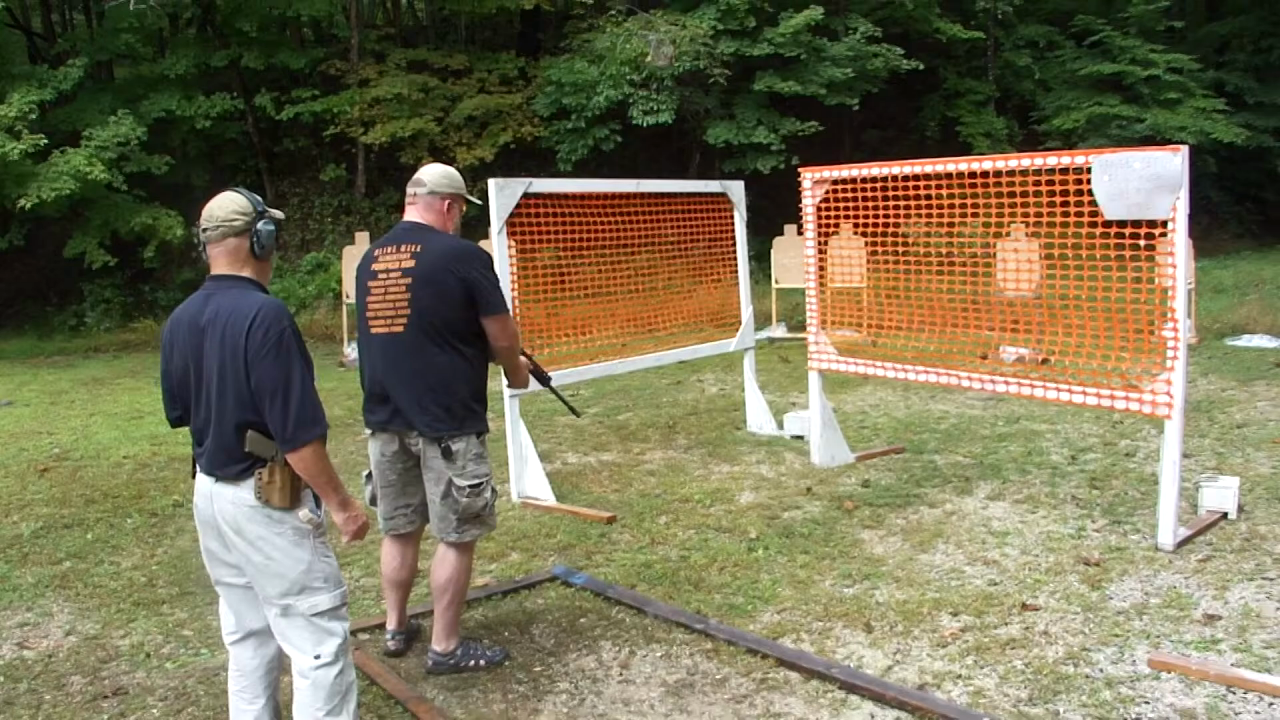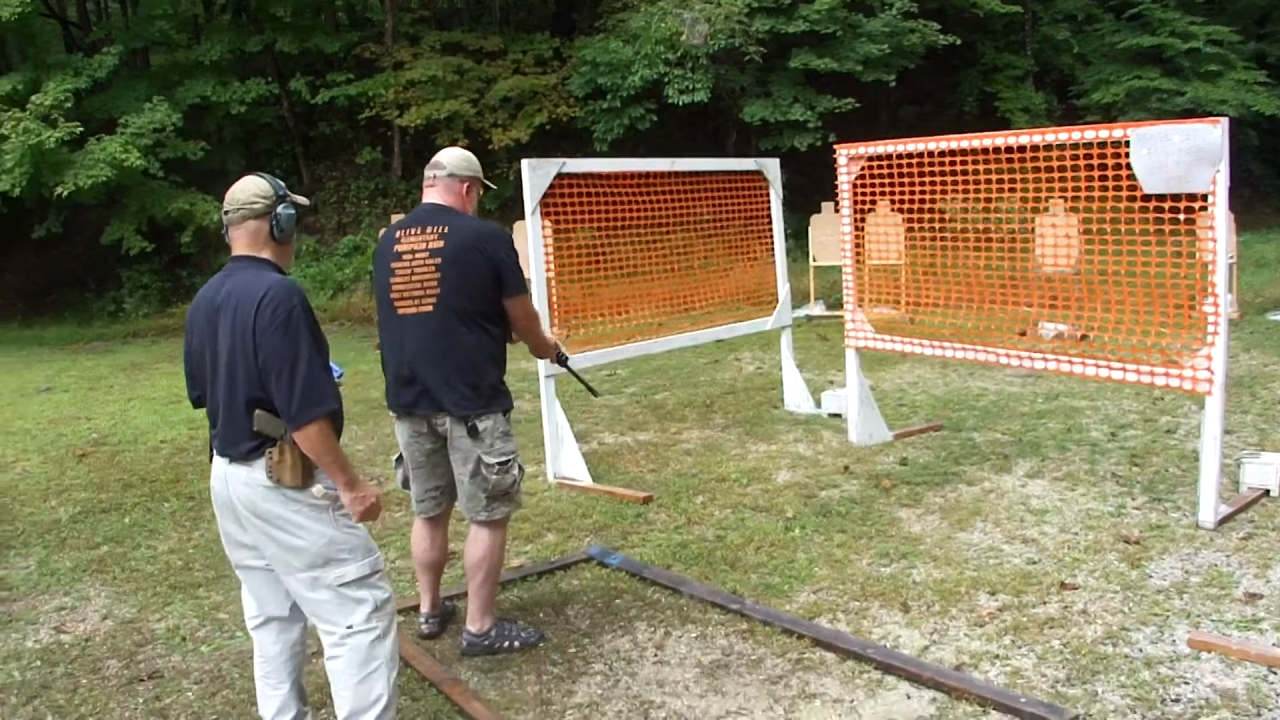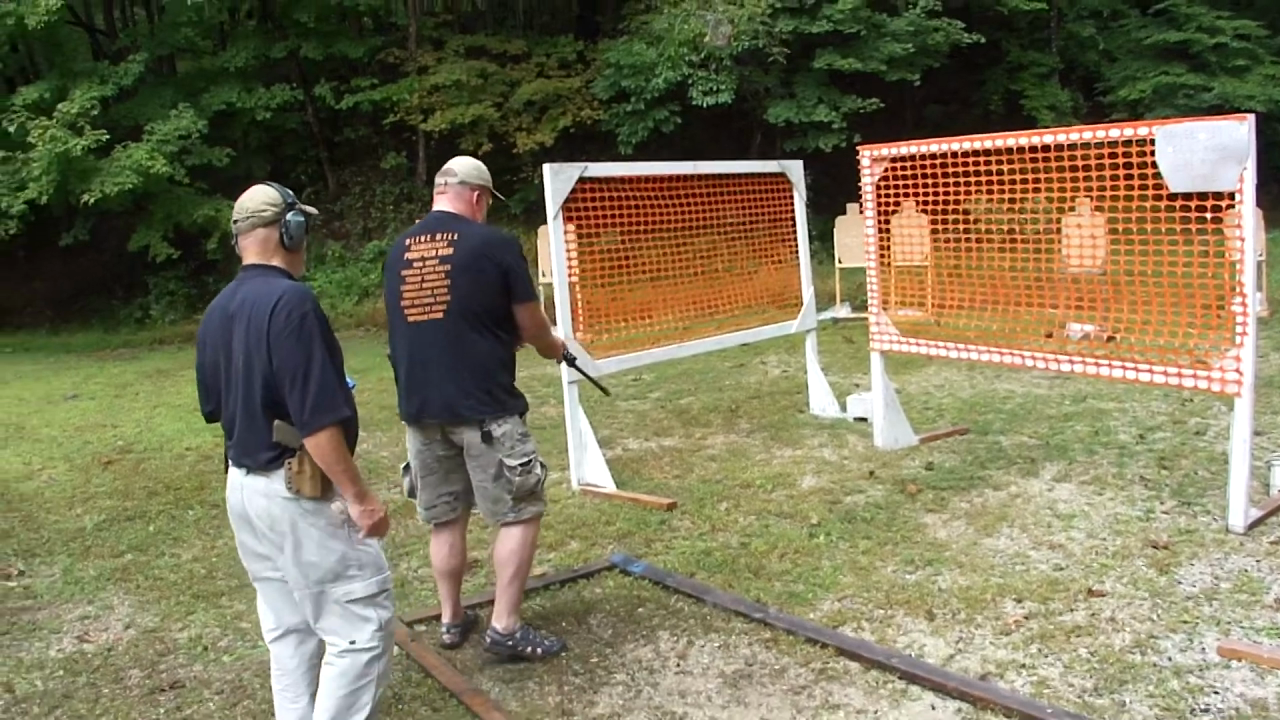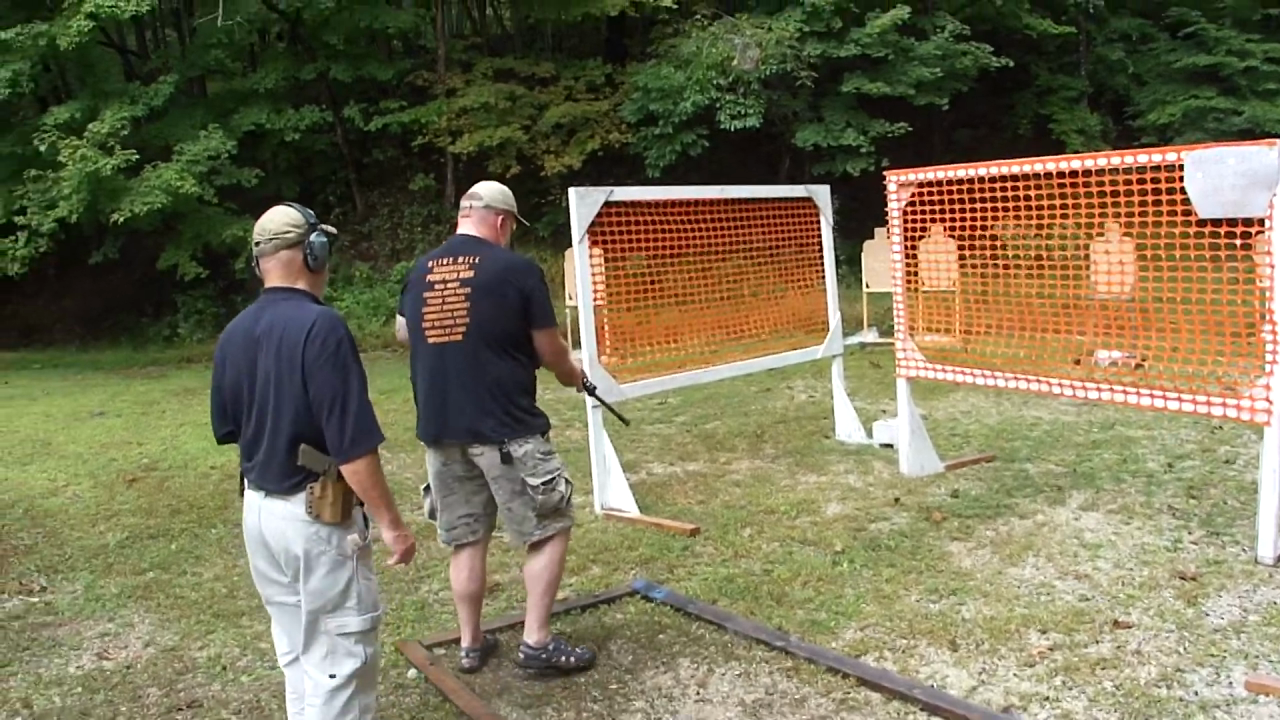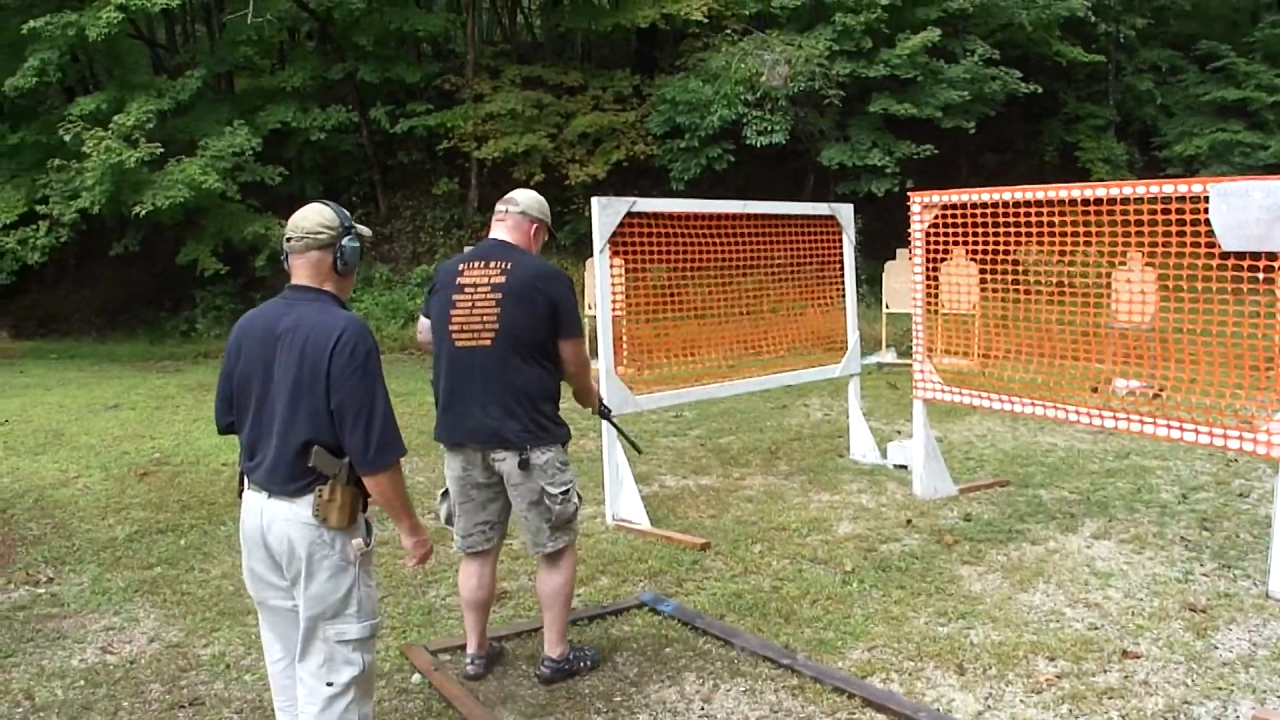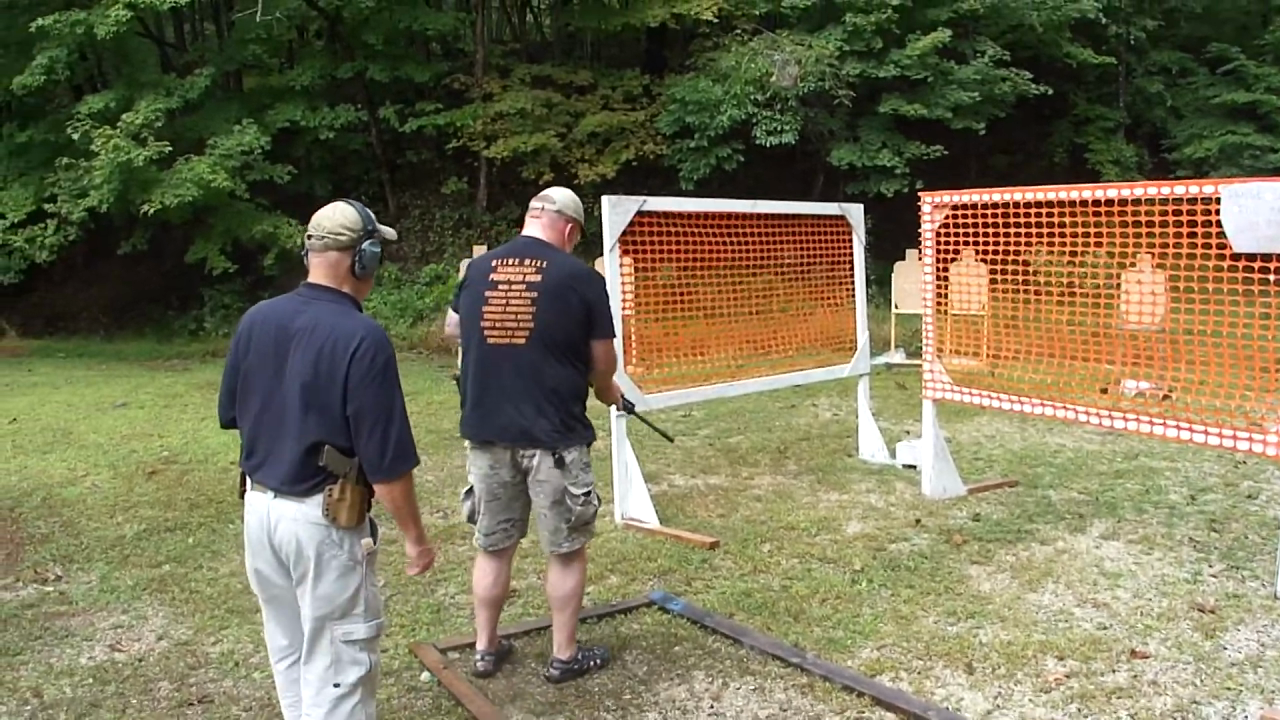
dt=0.2s
person 1, frame 1
left shoulder: (180, 320)
right shoulder: (264, 315)
left elbow: (179, 413)
right elbow: (297, 434)
right wrist: (341, 503)
left hip: (210, 494)
right hip: (268, 500)
left knee: (248, 632)
right knee: (321, 638)
person 1, frame 2
left shoulder: (203, 301)
right shoulder: (278, 294)
right elbow: (304, 412)
right wrist: (349, 483)
left hip: (229, 476)
right hip: (283, 481)
left knee: (271, 616)
right knee: (362, 605)
person 1, frame 3
left shoulder: (215, 313)
right shoulder: (289, 301)
left elbow: (215, 408)
right elbow: (318, 421)
right wrist: (358, 496)
left hip: (242, 487)
right hip: (300, 490)
left knee: (287, 627)
right knee: (361, 623)
person 1, frame 4
left shoulder: (233, 333)
right shoulder: (320, 326)
left elbow: (226, 428)
right elbow: (352, 443)
right wrist: (389, 521)
left hip: (258, 509)
right hip: (317, 516)
left knee: (297, 651)
right knee: (341, 657)
person 1, frame 5
left shoulder: (249, 325)
right shoulder: (345, 333)
left elbow: (228, 419)
right elbow: (374, 454)
right wrist: (411, 528)
left hip: (256, 507)
right hip: (319, 520)
left knee: (286, 653)
right knee: (336, 663)
person 1, frame 6
left shoulder: (257, 319)
right shoulder: (363, 338)
left elbow: (231, 414)
right elbow: (387, 460)
right wrist: (415, 536)
left hip: (259, 506)
right hip: (324, 519)
left knee: (289, 649)
right knee: (339, 662)
person 2, frame 1
left shoulder: (371, 258)
right shoulder: (464, 256)
right elbow: (503, 339)
right wrist: (517, 371)
left hip: (385, 419)
right hip: (448, 422)
left knee: (398, 530)
right knee: (457, 536)
left ankle: (395, 628)
right ankle: (446, 646)
person 2, frame 2
left shoulder: (388, 242)
right shoulder: (486, 237)
right elbow: (521, 317)
right wrist: (541, 344)
left hip: (409, 400)
right hip: (474, 402)
left knee: (429, 511)
right knee: (489, 516)
left ankle: (430, 611)
right ankle: (480, 627)
person 2, frame 3
left shoulder: (398, 250)
right shoulder: (495, 244)
right elbow: (529, 322)
right wrist: (551, 346)
left hip: (421, 408)
right hip: (486, 408)
left knee: (445, 518)
right knee: (520, 512)
left ankle: (451, 619)
right ankle: (505, 626)
person 2, frame 4
left shoulder: (419, 272)
right shoulder: (517, 269)
left elbow: (405, 335)
right elbow: (549, 350)
right wrist: (571, 374)
left hip: (441, 431)
right hip: (508, 431)
left knee: (464, 542)
right knee: (549, 530)
left ankle: (471, 644)
right ankle: (537, 642)
person 2, frame 5
left shoulder: (446, 274)
right shoulder: (548, 278)
left elbow: (425, 336)
right elbow: (574, 362)
right wrist: (586, 392)
left hip: (461, 435)
right hip: (529, 437)
left knee: (475, 549)
right knee: (555, 548)
left ankle: (476, 650)
right ankle: (556, 655)
person 2, frame 6
left shoulder: (477, 269)
right shoulder: (581, 277)
left elbow: (452, 330)
right elbow: (603, 362)
right wrist: (606, 391)
left hip: (486, 432)
right hip: (554, 436)
left knee: (492, 546)
right knee: (565, 550)
left ankle: (486, 648)
right ankle: (564, 655)
